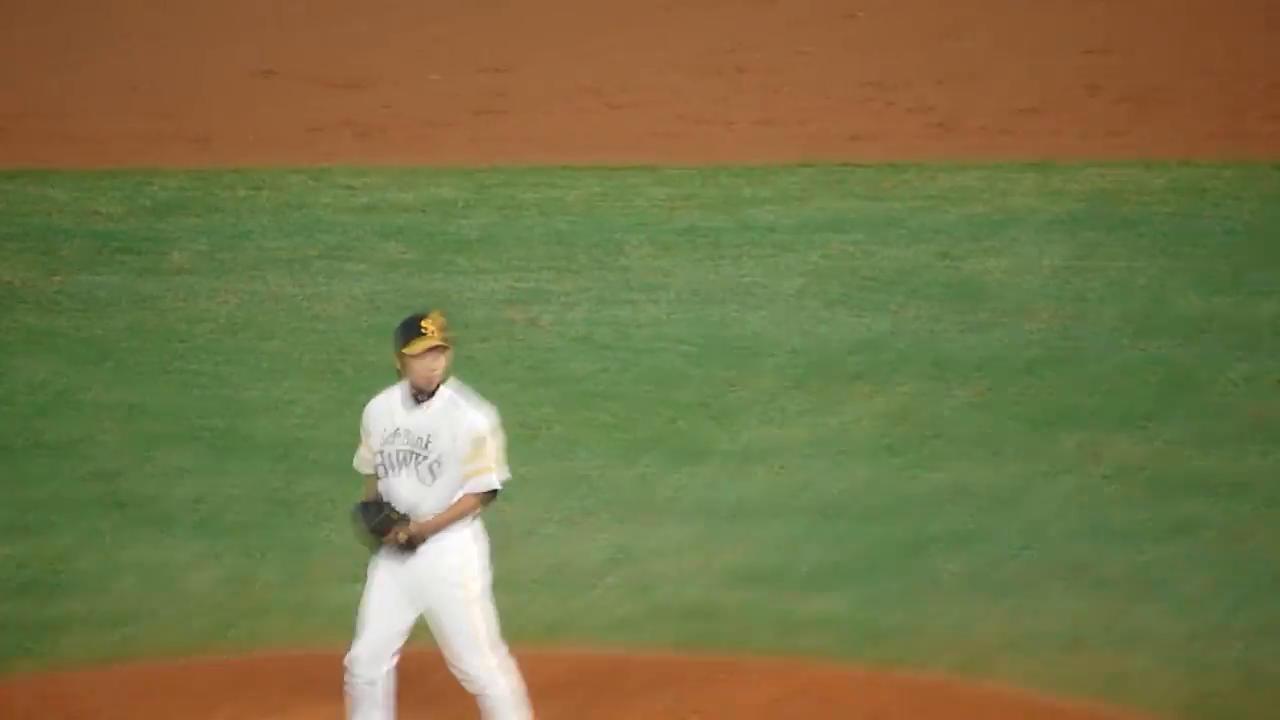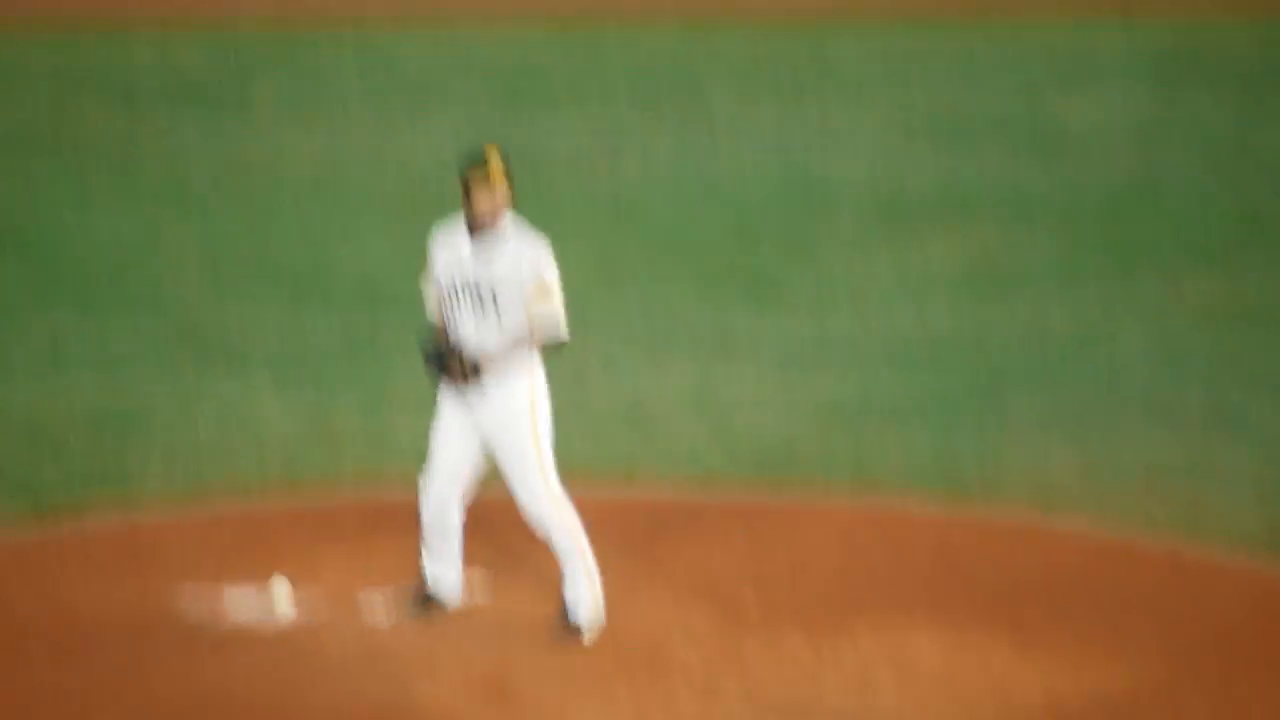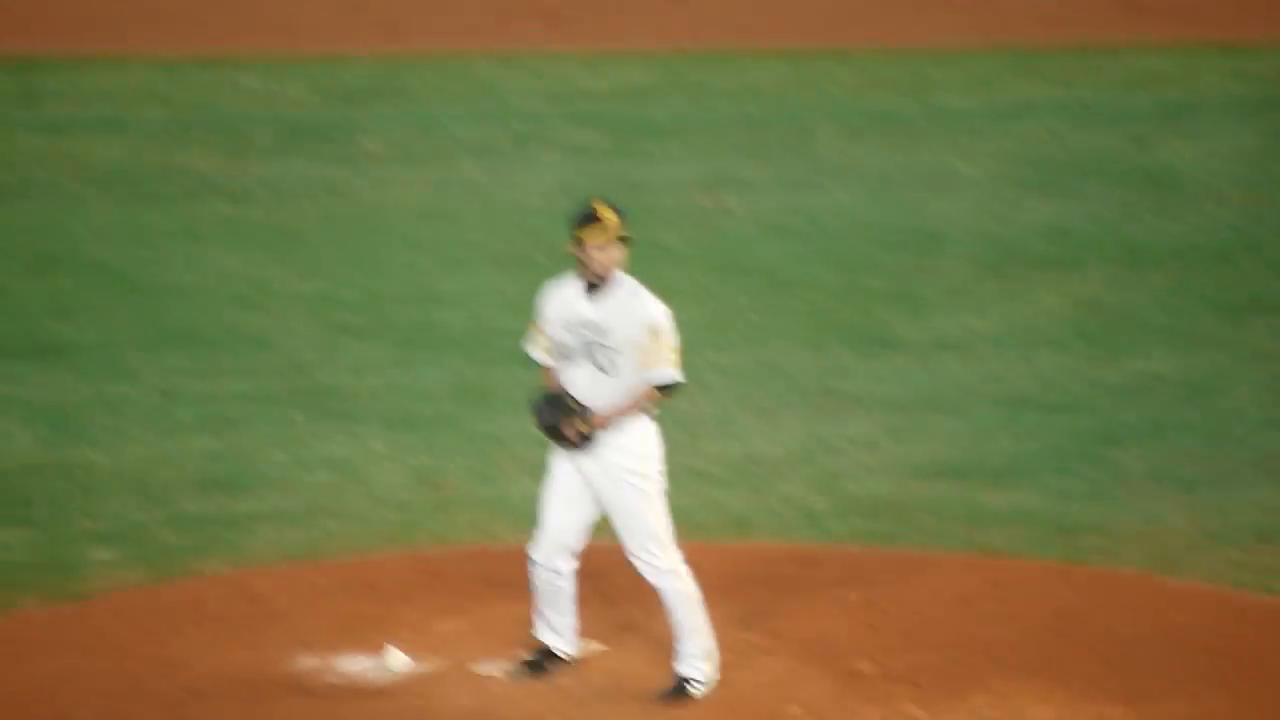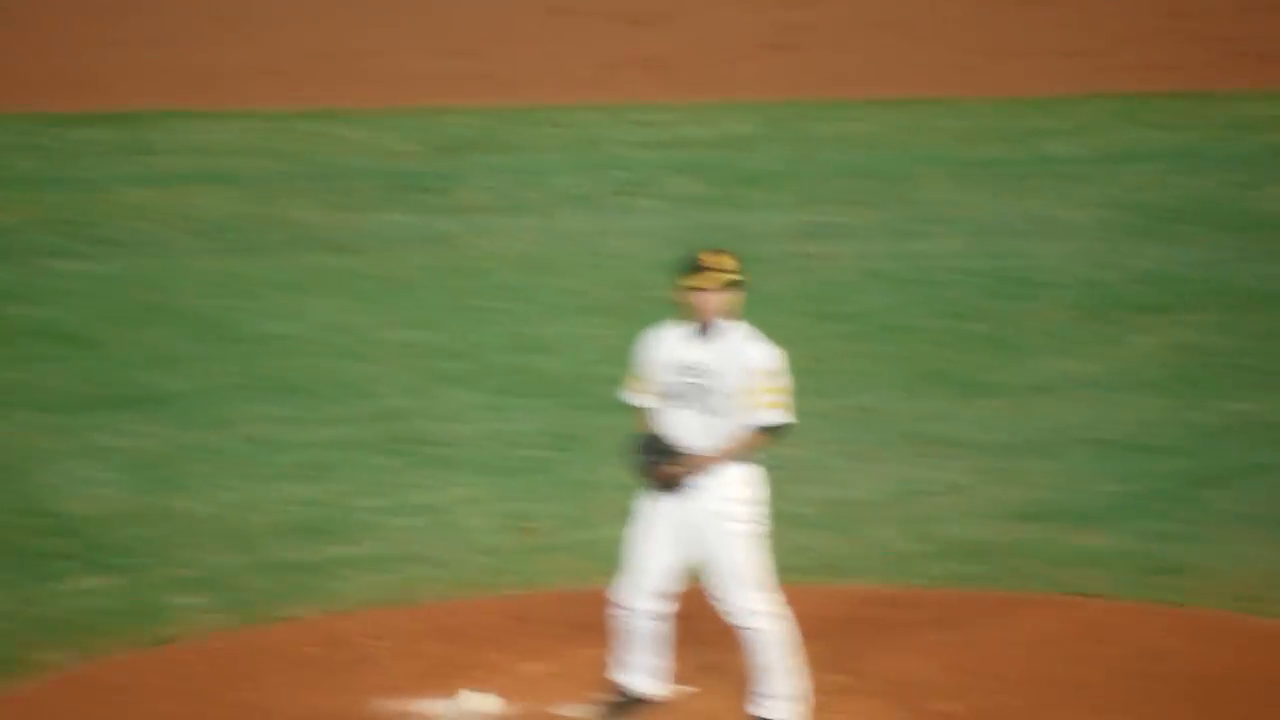
dt=0.2s
person 1, frame 1
left shoulder: (469, 416)
right shoulder: (378, 408)
left elbow: (484, 492)
left wrist: (425, 528)
left hip: (450, 548)
right hip: (394, 551)
left knee: (480, 663)
right knee: (366, 659)
person 1, frame 2
left shoulder: (527, 251)
right shoulder: (444, 242)
left elbow: (547, 326)
left wrist: (487, 360)
right wrist: (445, 352)
left hip: (513, 385)
right hip: (461, 388)
left knee: (540, 496)
right knee: (439, 489)
left ankle: (584, 599)
right ankle: (442, 583)
person 1, frame 3
left shoulder: (645, 308)
right shoulder: (555, 297)
left elbow: (663, 383)
left wrist: (603, 419)
left hip: (626, 443)
right hip: (572, 445)
left knee: (657, 558)
right knee: (549, 552)
left ankle: (697, 665)
right ankle: (557, 644)
person 1, frame 4
left shoulder: (756, 353)
right shoulder: (659, 342)
left elbow: (766, 427)
left wrist: (703, 462)
left hip: (723, 487)
right hip: (667, 487)
left knee: (749, 602)
right knee: (637, 593)
